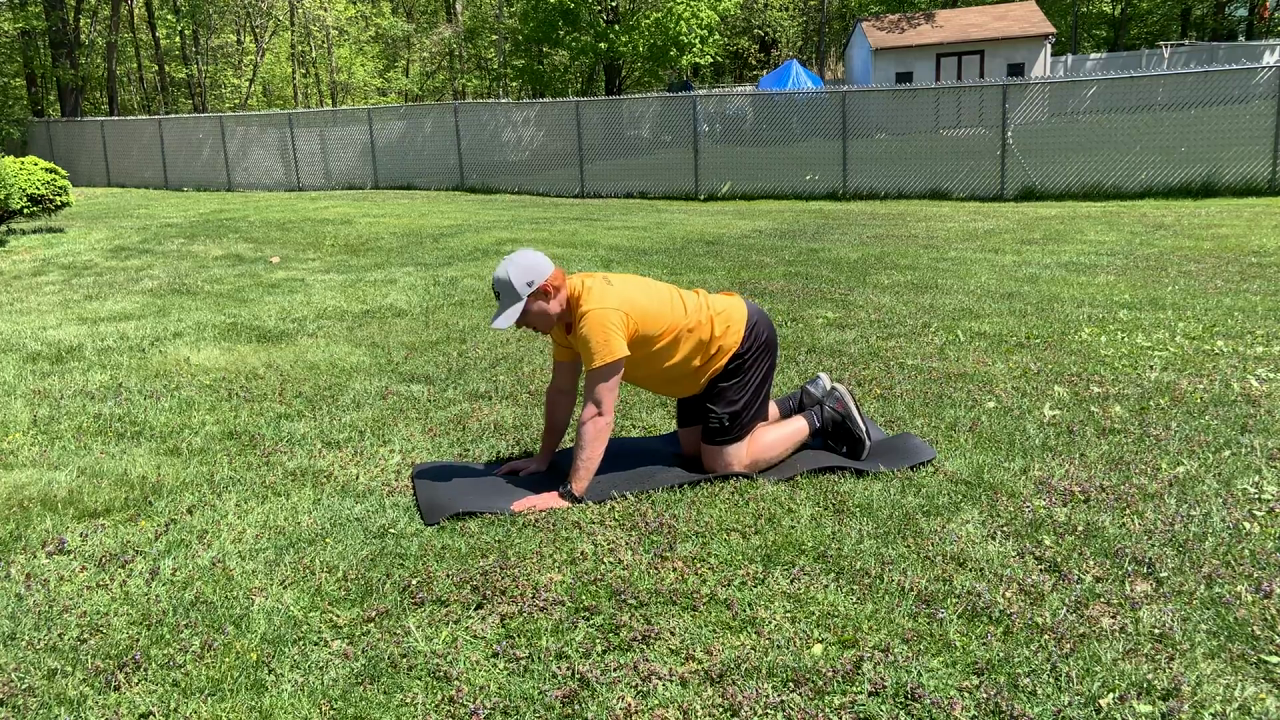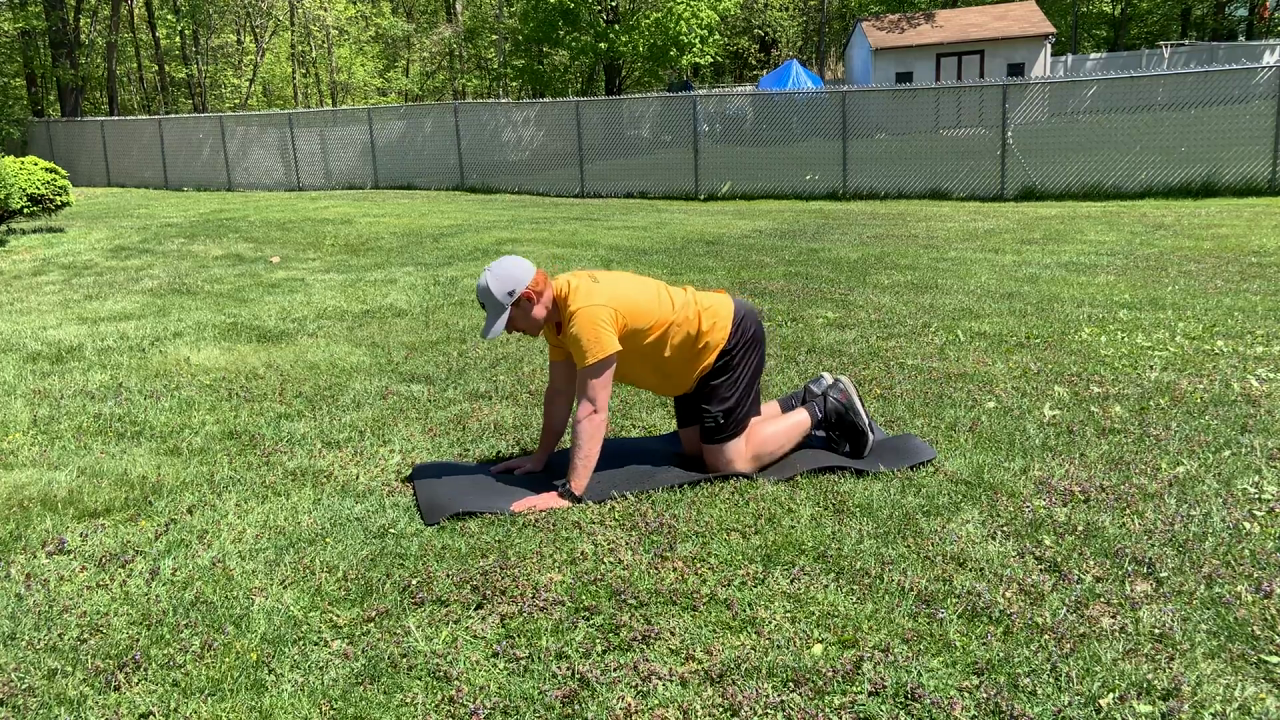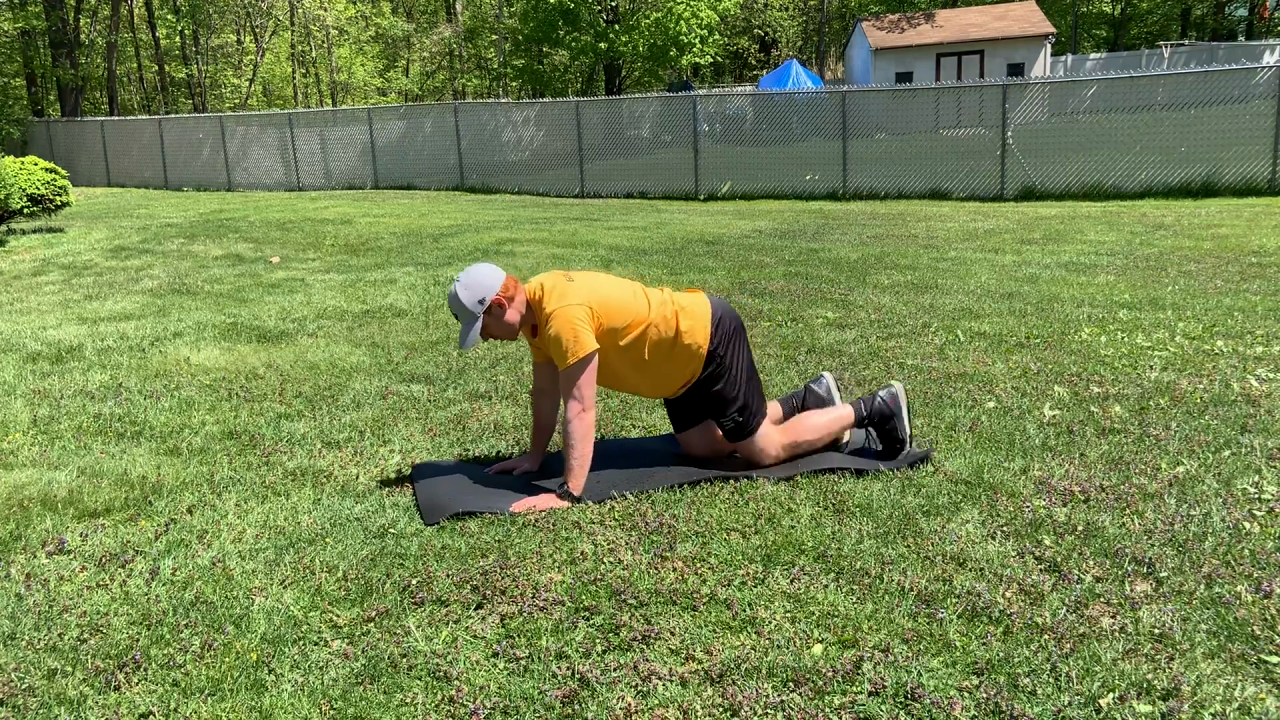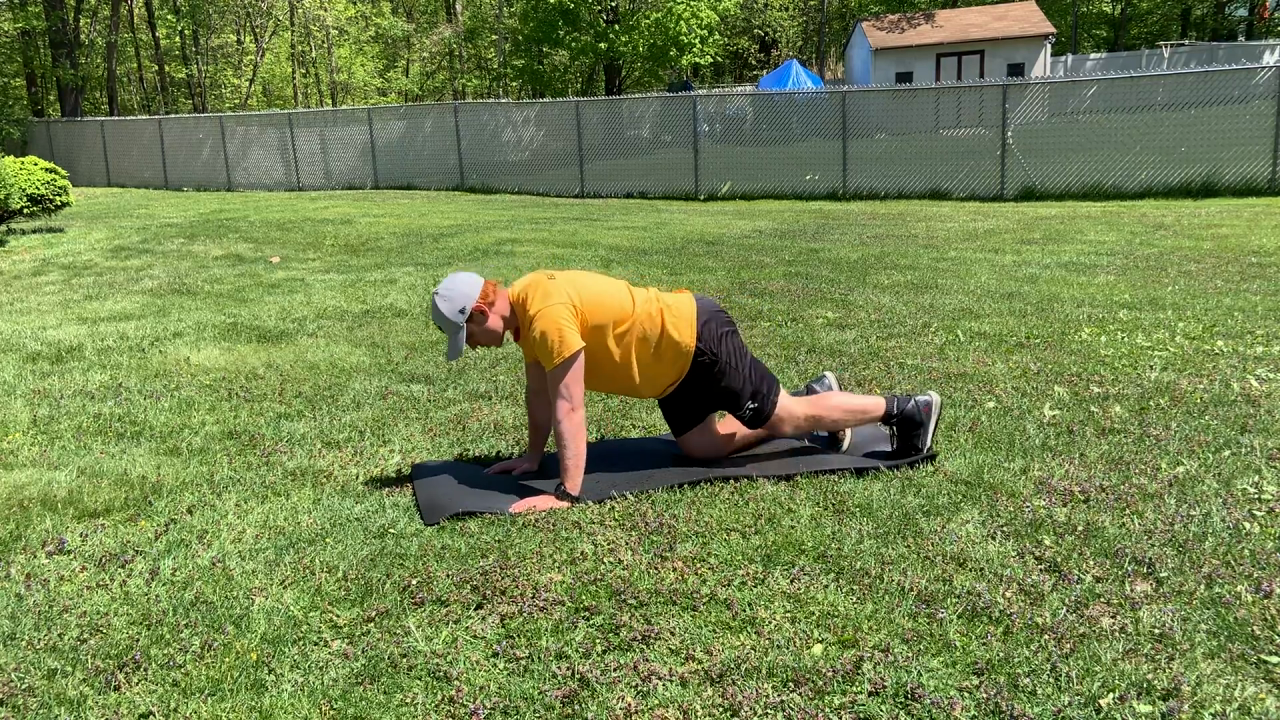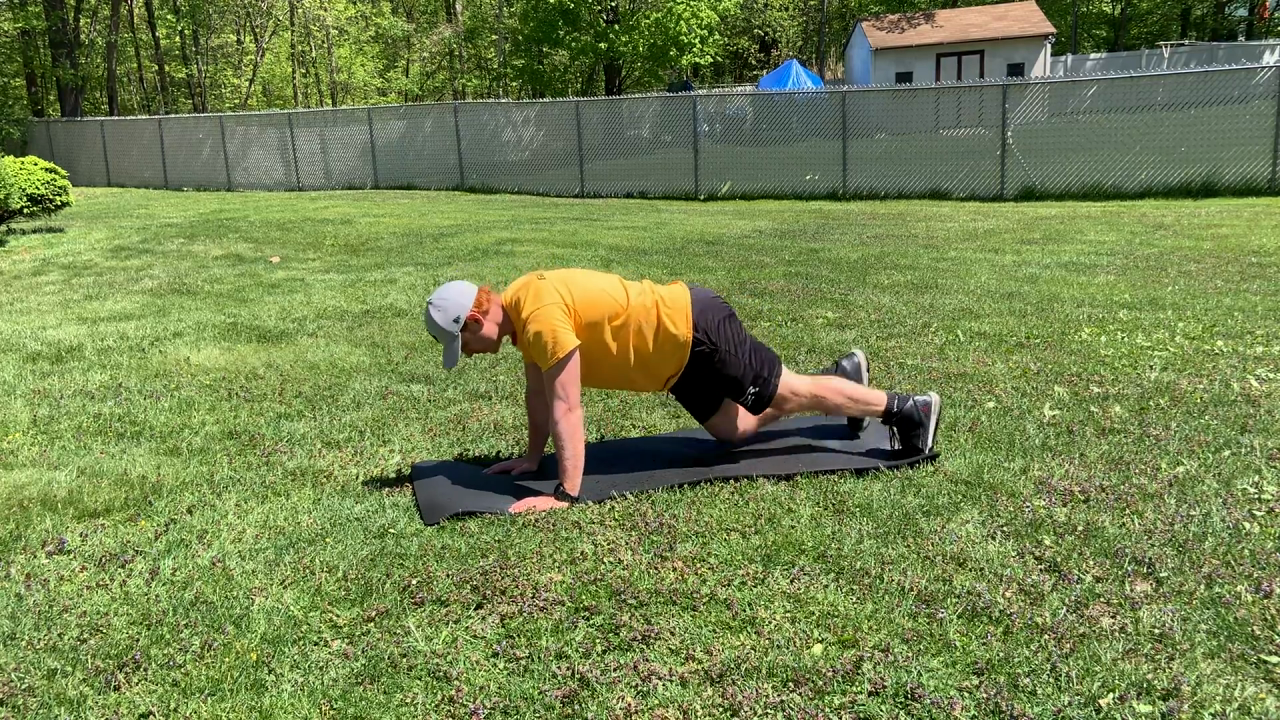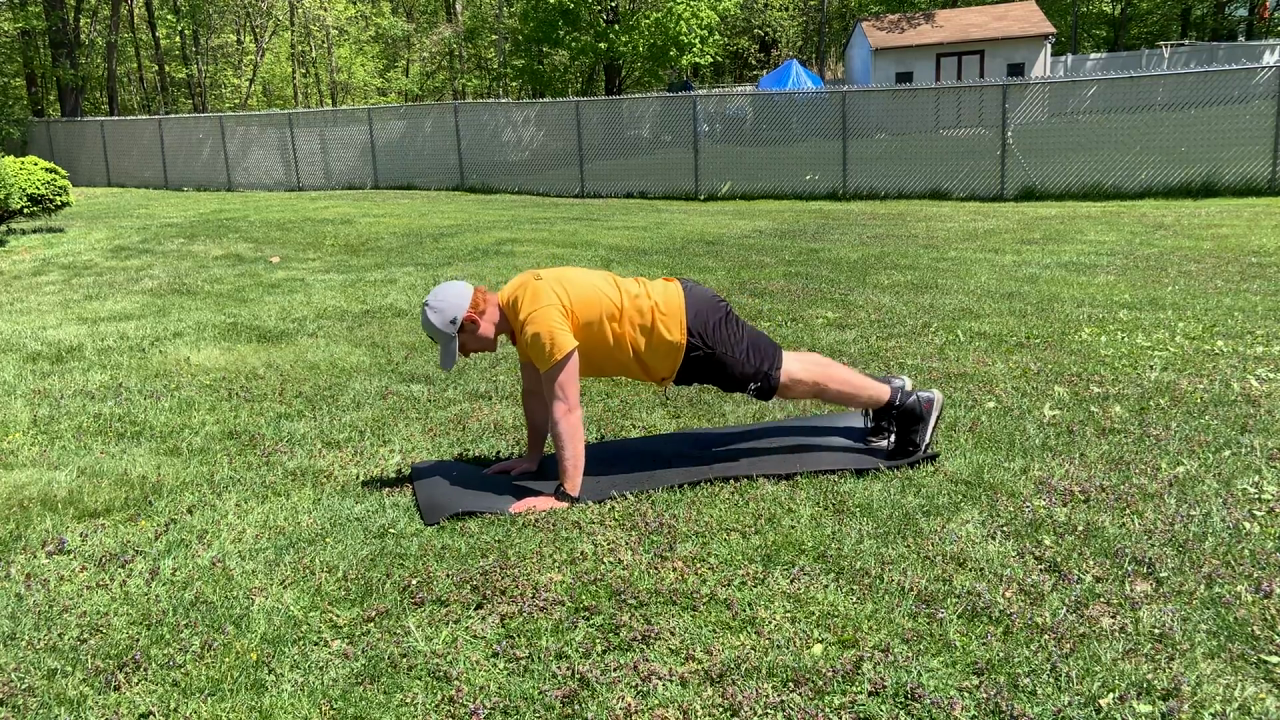
dt=0.3s
person 1, frame 1
left shoulder: (597, 316)
right shoulder: (564, 307)
left elbow: (598, 413)
right elbow: (561, 391)
left wrist: (569, 494)
right wrist: (543, 459)
left hip: (743, 340)
right hip: (714, 339)
left knee: (724, 462)
right knee: (693, 446)
left ankle: (823, 416)
right ankle: (805, 400)
person 1, frame 2
left shoulder: (586, 314)
right shoulder: (555, 305)
left elbow: (592, 411)
right elbow: (559, 391)
left wrist: (570, 493)
right wrist: (541, 456)
left hip: (730, 337)
right hip: (701, 341)
left knee: (729, 460)
right knee: (696, 445)
left ankle: (824, 406)
right ankle: (809, 398)
person 1, frame 3
left shoulder: (562, 315)
right shoulder: (534, 306)
left elbow: (580, 410)
right elbow: (545, 393)
left wrist: (569, 493)
right wrist: (534, 456)
left hip: (709, 338)
right hip: (688, 346)
left knee: (763, 449)
right knee: (699, 447)
left ankle: (874, 409)
right ankle: (809, 399)
person 1, frame 4
left shoulder: (545, 315)
right shoulder: (523, 304)
left elbow: (569, 409)
right elbow: (538, 392)
left wrist: (566, 493)
right wrist: (532, 457)
left hip: (698, 339)
right hip: (675, 354)
left knee: (786, 418)
right knee: (702, 446)
left ankle: (909, 410)
right ankle: (812, 395)
person 1, frame 5
left shoulder: (539, 317)
right shoulder: (520, 306)
left elbow: (565, 409)
right elbow: (537, 392)
left wrist: (566, 493)
right wrist: (531, 457)
left hip: (694, 331)
right hip: (678, 339)
left knee: (788, 393)
right knee: (733, 428)
left ankle: (906, 408)
right ankle: (841, 375)
person 1, frame 6
left shoulder: (537, 318)
right shoulder: (515, 302)
left elbow: (564, 408)
right elbow: (534, 390)
left wrist: (567, 493)
right wrist: (531, 457)
left hip: (689, 330)
right hip: (677, 310)
left knee: (790, 380)
right knee: (780, 368)
left ankle: (908, 403)
right ankle: (888, 391)
